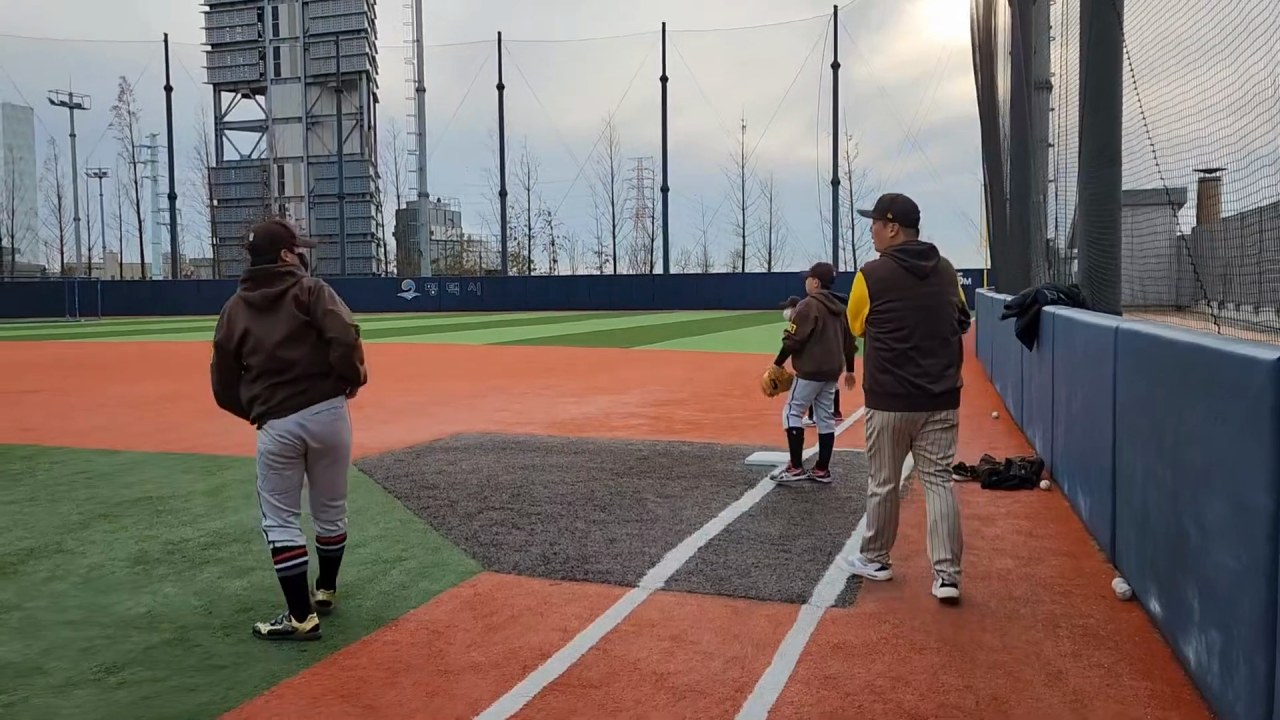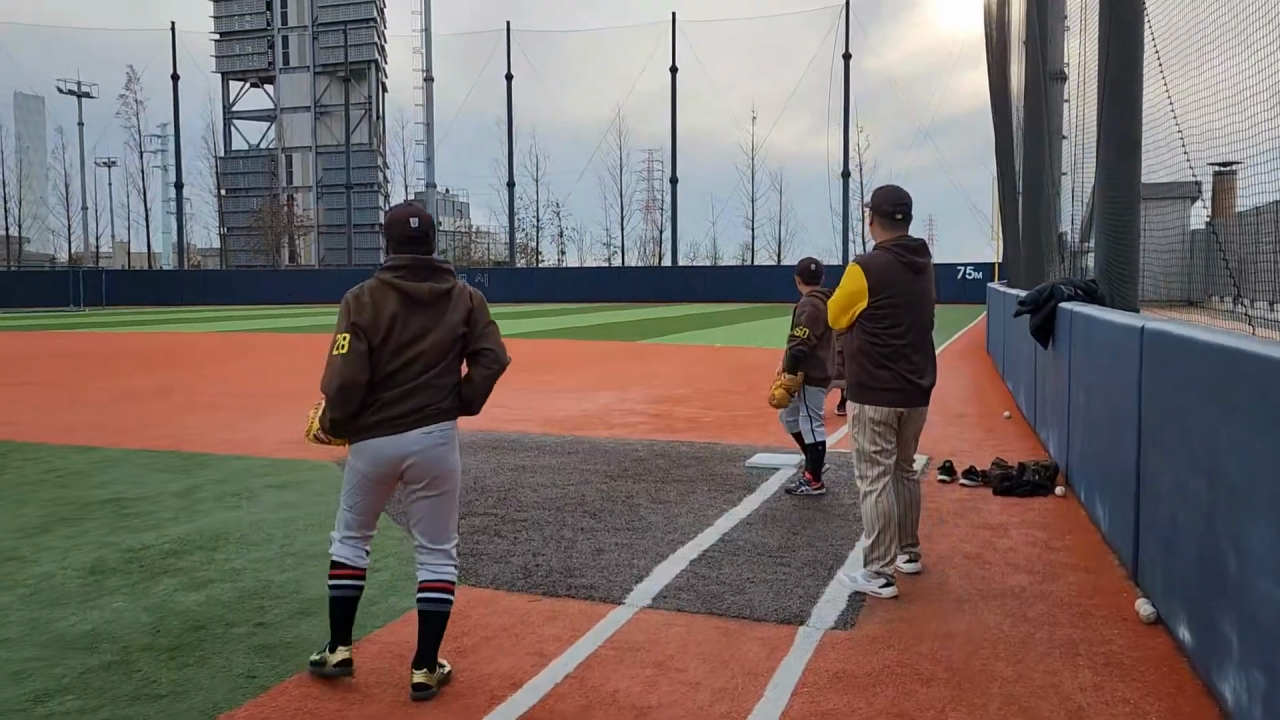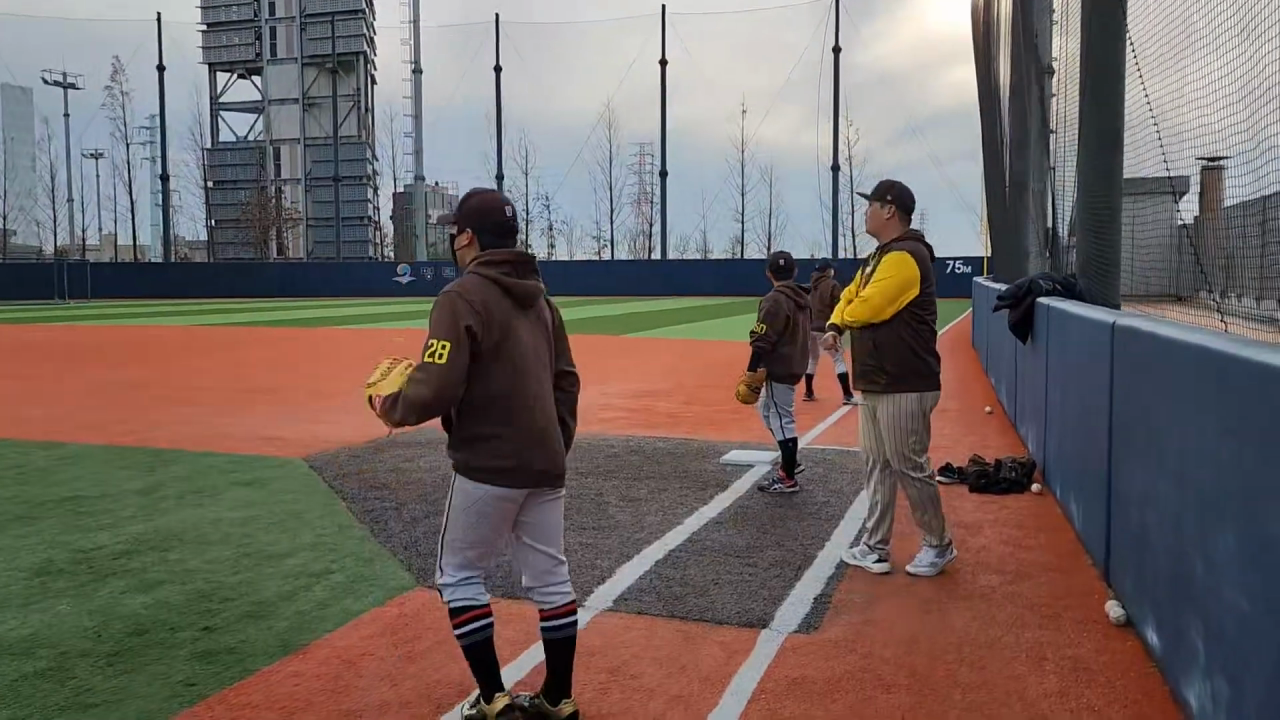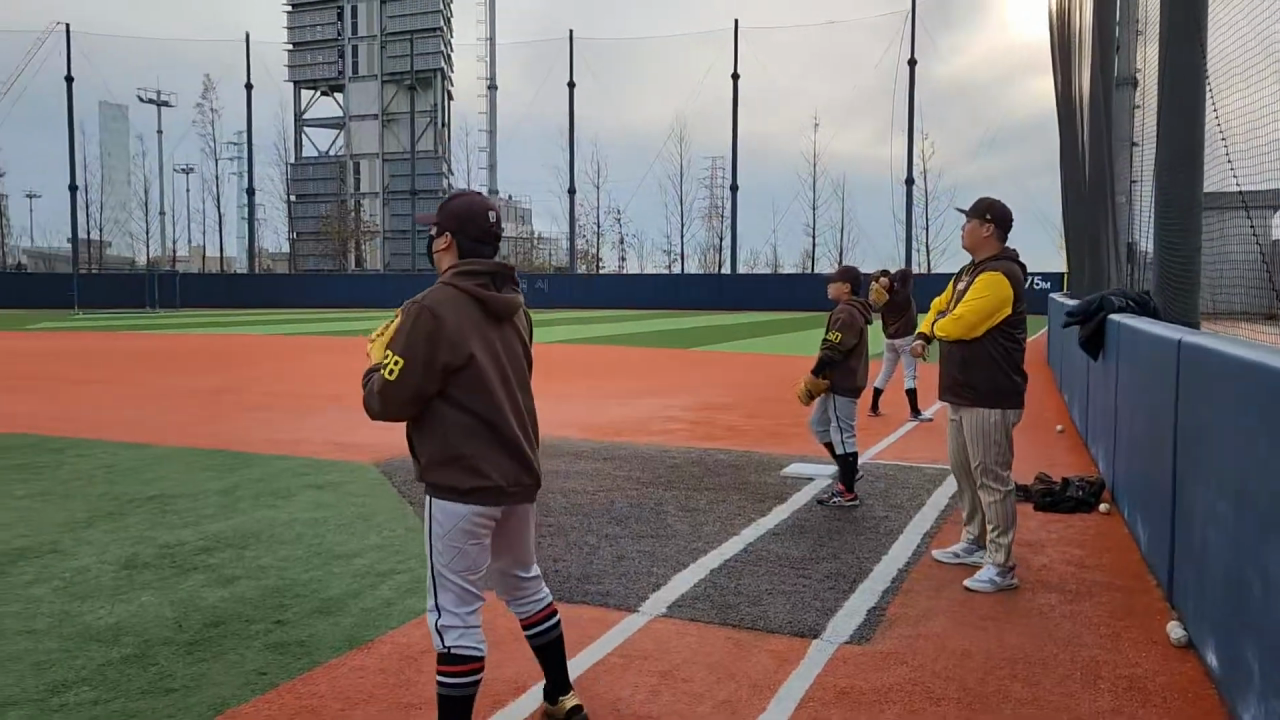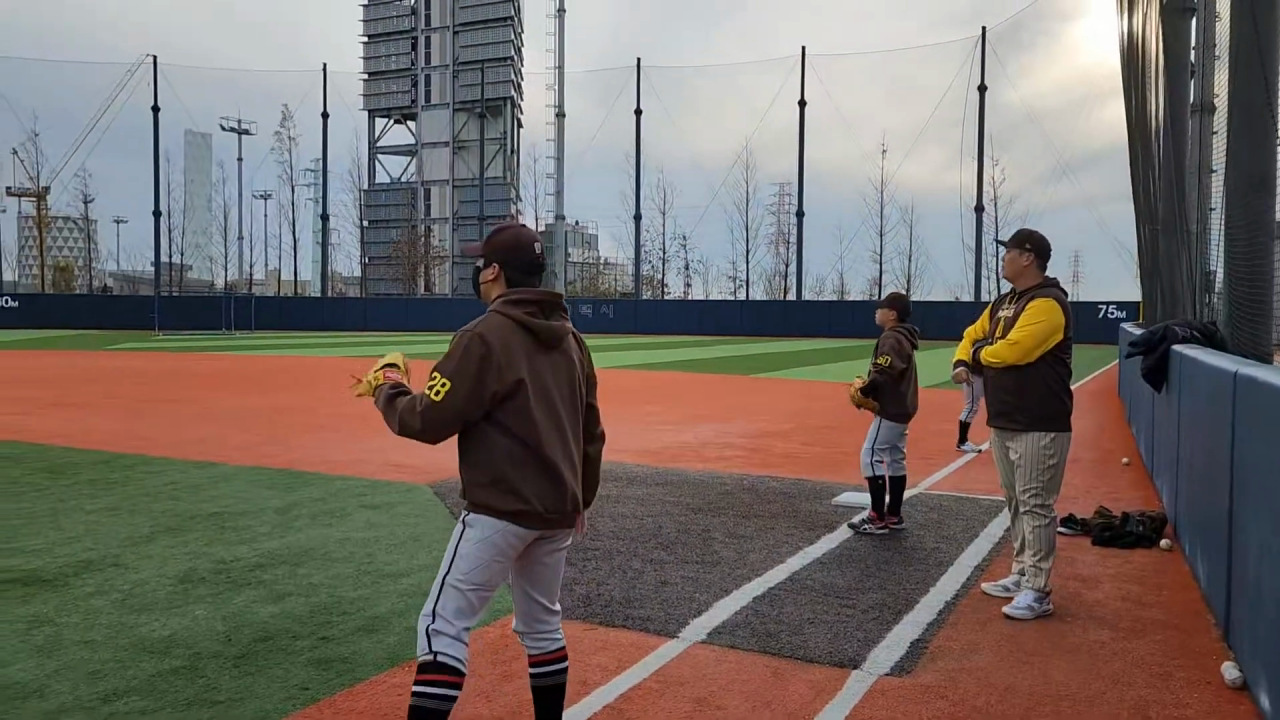
dt=1s
person 1, frame 1
left shoulder: (234, 310)
right shoulder: (312, 291)
left elbow: (224, 387)
right elbow: (345, 338)
right wrist: (351, 380)
left hip: (276, 426)
right hip: (328, 414)
left knee: (280, 521)
right knee: (331, 511)
left ankle: (301, 617)
right ankle: (324, 592)
person 1, frame 2
left shoulder: (363, 298)
right shoulder: (465, 297)
left elbow: (346, 377)
right elbow: (492, 359)
left wrist: (331, 425)
right wrist: (460, 405)
left hip: (373, 441)
right hip: (436, 439)
left knee: (349, 538)
right knee: (436, 552)
left ankle: (338, 647)
right ankle: (425, 666)
person 1, frame 3
left shoulder: (461, 296)
right shoulder: (538, 297)
left elbow: (436, 390)
right elbow: (565, 378)
left wrist: (391, 407)
left hip: (487, 466)
right hip: (545, 464)
left knee: (460, 575)
right knee: (550, 576)
person 1, frame 4
left shoulder: (431, 308)
right shoulder: (514, 307)
left elbow: (389, 402)
left wrist: (377, 367)
left hip: (461, 485)
right hip: (519, 478)
left knee: (456, 615)
right knee: (524, 584)
person 1, frame 5
left shoulder: (483, 337)
right shoulder: (569, 338)
left elbow: (427, 421)
right elbow: (592, 430)
left wrist: (387, 389)
right wrist: (581, 496)
left hip: (499, 510)
right hip: (558, 509)
left knee: (444, 626)
right knee: (542, 623)
person 2, frame 1
left shoulder: (872, 275)
right shoulder: (946, 271)
left elbow: (857, 326)
right elbow: (962, 322)
left hip: (889, 399)
right hip: (941, 399)
left knee: (883, 483)
right knee: (939, 482)
left ankle: (875, 560)
right ankle: (946, 574)
person 2, frame 2
left shoulder: (865, 268)
right shoulder: (924, 266)
left elbow: (836, 318)
left hip: (874, 393)
right hip: (917, 390)
left knee: (875, 480)
right knee: (904, 471)
left ankle: (879, 574)
right ankle: (908, 552)
person 2, frame 3
left shoulder: (905, 257)
right shoulder: (879, 257)
left elbow: (867, 309)
right elbow: (850, 297)
left wrist: (846, 314)
right wrist: (835, 326)
left hip: (905, 385)
right hip: (876, 382)
left knee: (908, 468)
right knee: (879, 466)
left ankle: (938, 545)
right ankle: (875, 547)
person 2, frame 4
left shoulder: (999, 276)
right shoulder: (969, 272)
left elbow: (957, 325)
right elbow: (940, 308)
left wrist: (936, 326)
right wrist: (922, 336)
left hip: (990, 399)
right hip: (961, 394)
left knee: (992, 480)
right knee: (964, 473)
left ankle: (1001, 566)
right ankle: (974, 543)
person 2, frame 5
left shoulder: (1048, 303)
right shoulder: (1002, 303)
left elbow: (1012, 351)
right elbow: (973, 335)
left wrist: (979, 354)
right wrist: (962, 362)
left hip: (1040, 425)
right hip: (1003, 421)
left knee: (1035, 505)
right knee: (1015, 502)
left ankle: (1038, 592)
right ankle: (1021, 575)
person 3, frame 1
left shoulder: (808, 305)
right shoulder: (839, 308)
left elbow: (793, 340)
right elbow: (849, 341)
left wrist: (778, 364)
right wrist: (849, 370)
left hip: (810, 371)
right hip: (832, 372)
left knee: (793, 413)
right knee: (825, 418)
left ankle: (795, 467)
right ankle: (822, 469)
person 3, frame 2
left shoulder: (808, 305)
right shoulder: (823, 303)
left elbow: (801, 345)
left wrist: (790, 373)
right wrist: (788, 366)
left hip: (810, 375)
right hip: (815, 372)
left knee: (811, 423)
right knee: (788, 415)
left ankle: (814, 480)
right ankle: (813, 462)
person 3, frame 3
left shoulder: (774, 300)
right shoulder: (801, 299)
left elbow: (762, 340)
left wrist: (751, 372)
left hip: (779, 369)
right hip: (793, 365)
left knee: (782, 420)
right knee: (767, 410)
left ankle: (788, 478)
right ankle: (790, 462)
person 3, frame 4
left shoulder: (845, 312)
right shoulder: (853, 311)
left elbow: (834, 350)
left wrist: (814, 373)
right wrist: (821, 376)
left hip: (842, 383)
right hip: (839, 381)
left knee: (842, 434)
right knee: (819, 424)
left ankle: (847, 492)
right ankle: (848, 472)
person 3, frame 5
left shoulder: (891, 338)
right shoulder: (901, 338)
left elbow: (882, 374)
left wrist: (863, 391)
right wrist: (869, 389)
left hip: (890, 409)
right hip: (900, 407)
left knee: (871, 457)
right knee: (895, 459)
left ankle: (878, 517)
right ankle: (893, 515)
